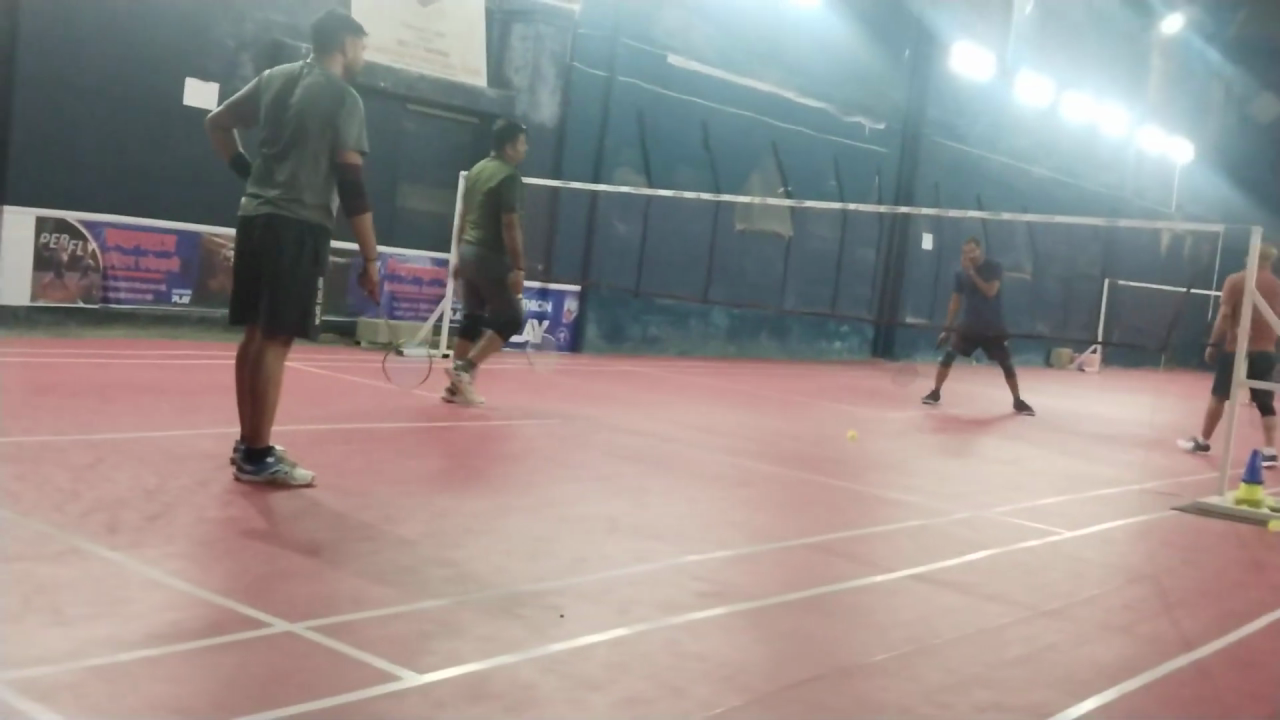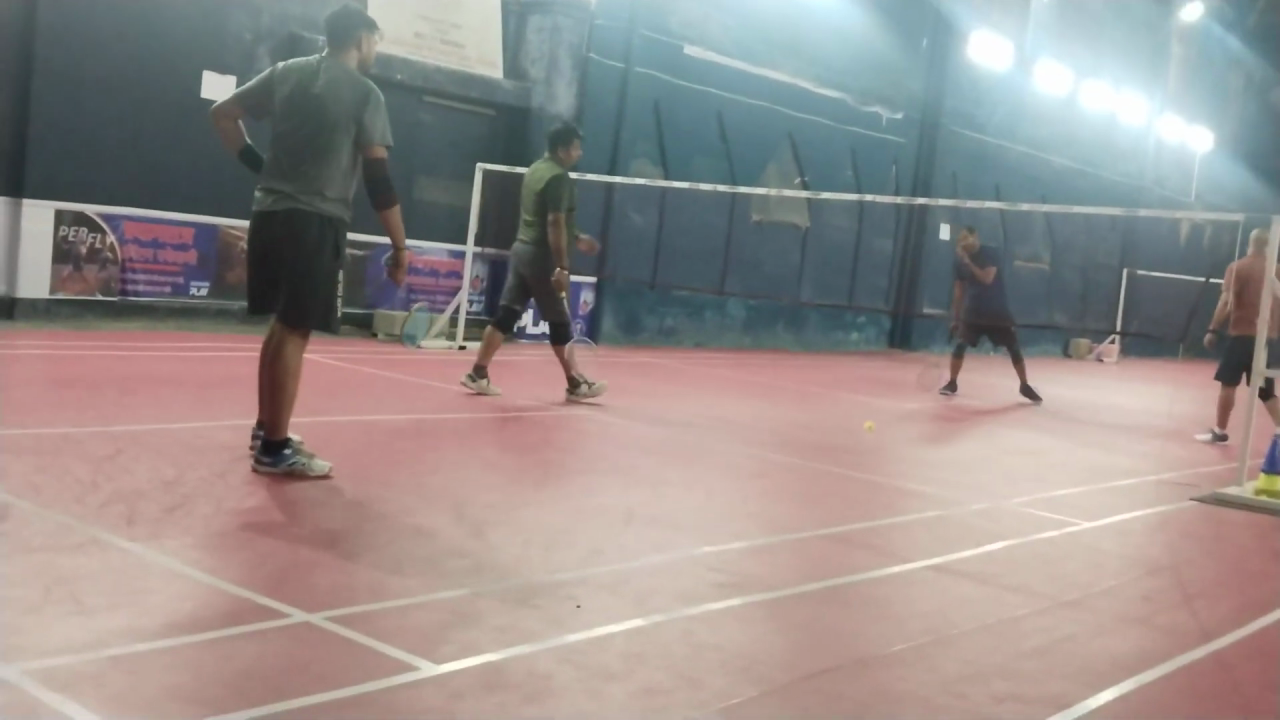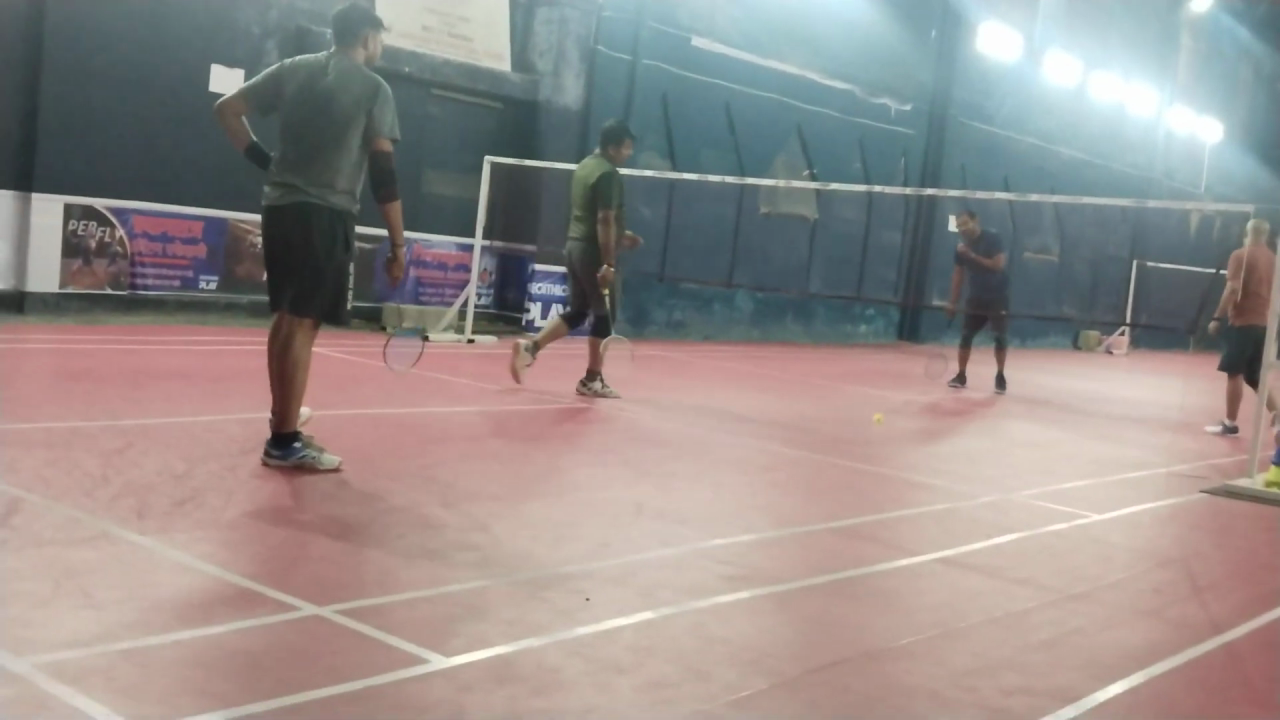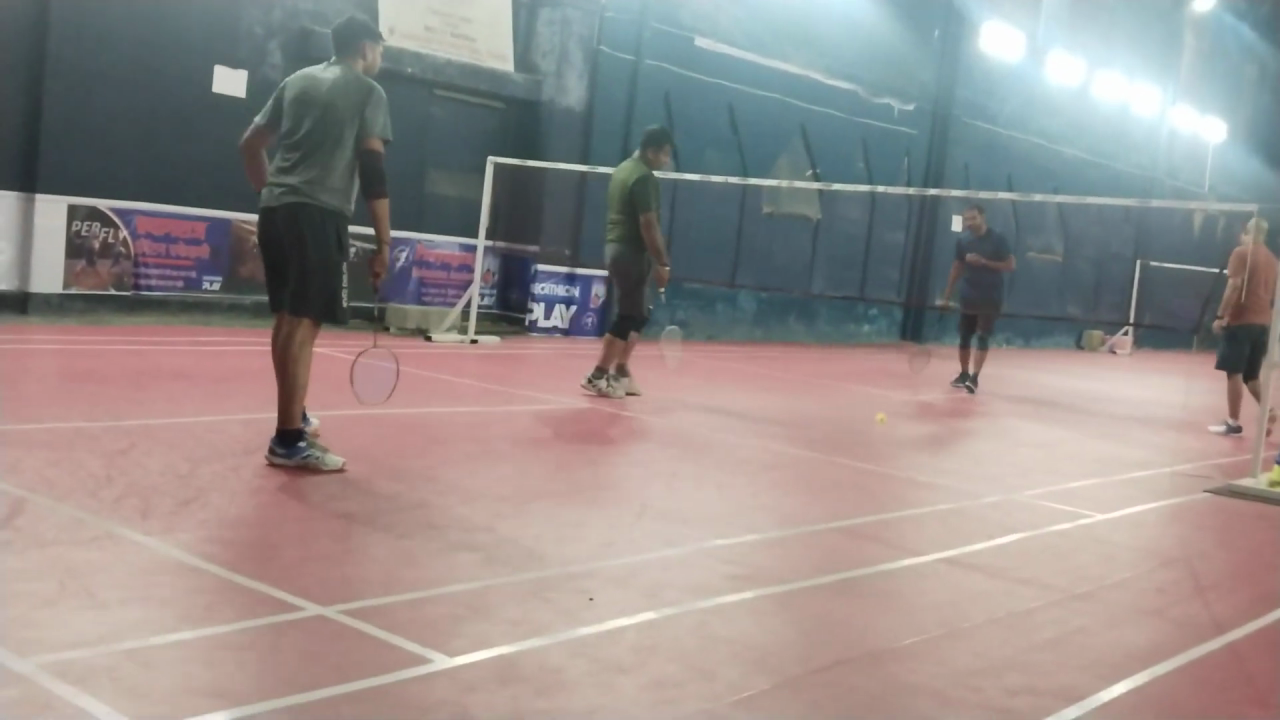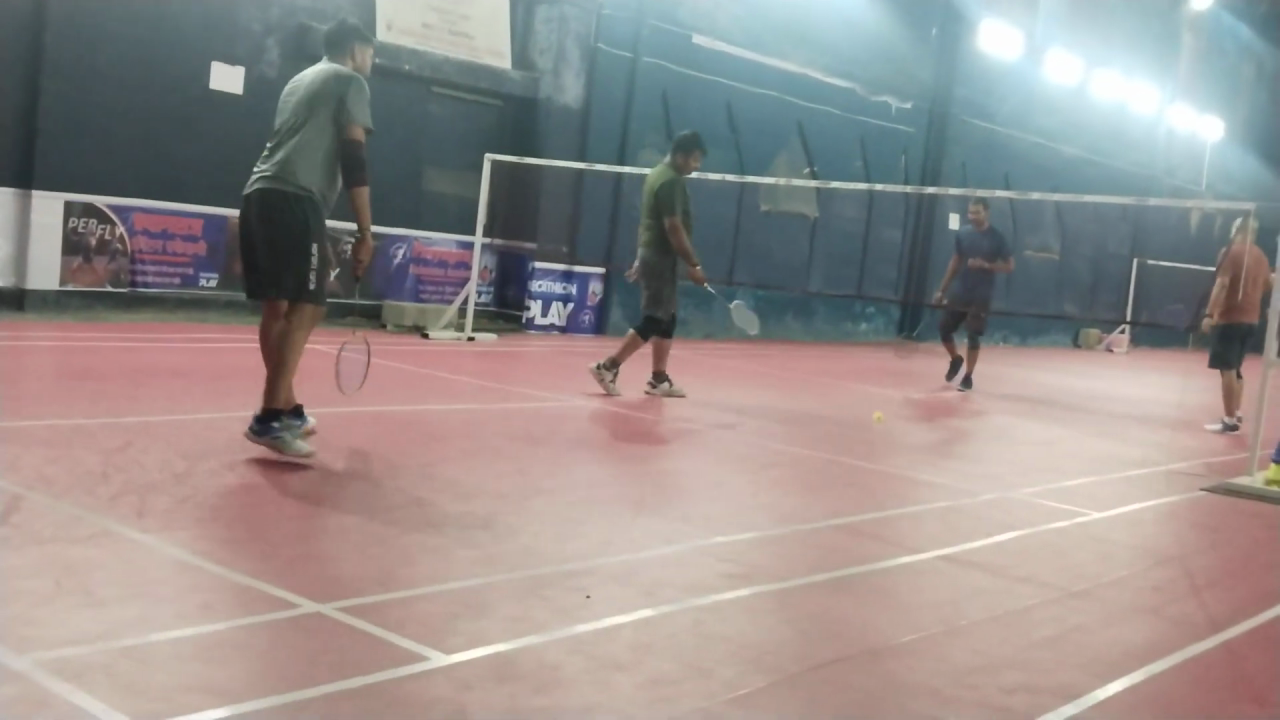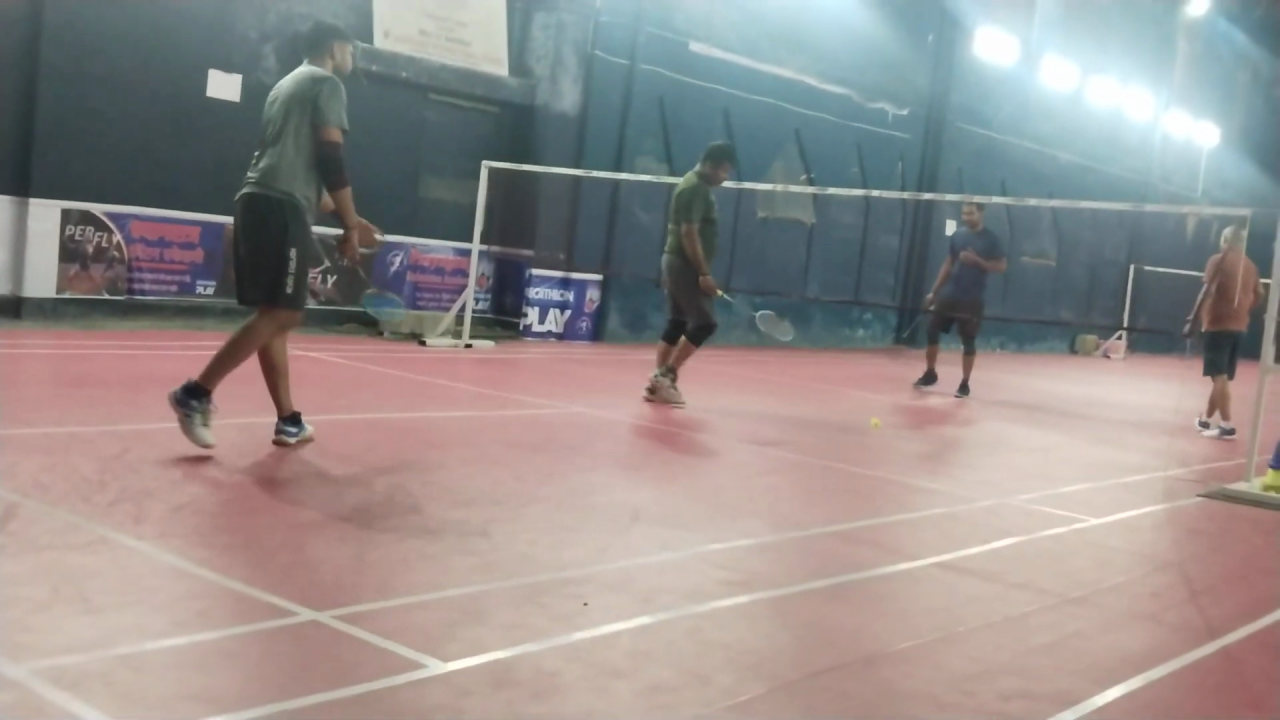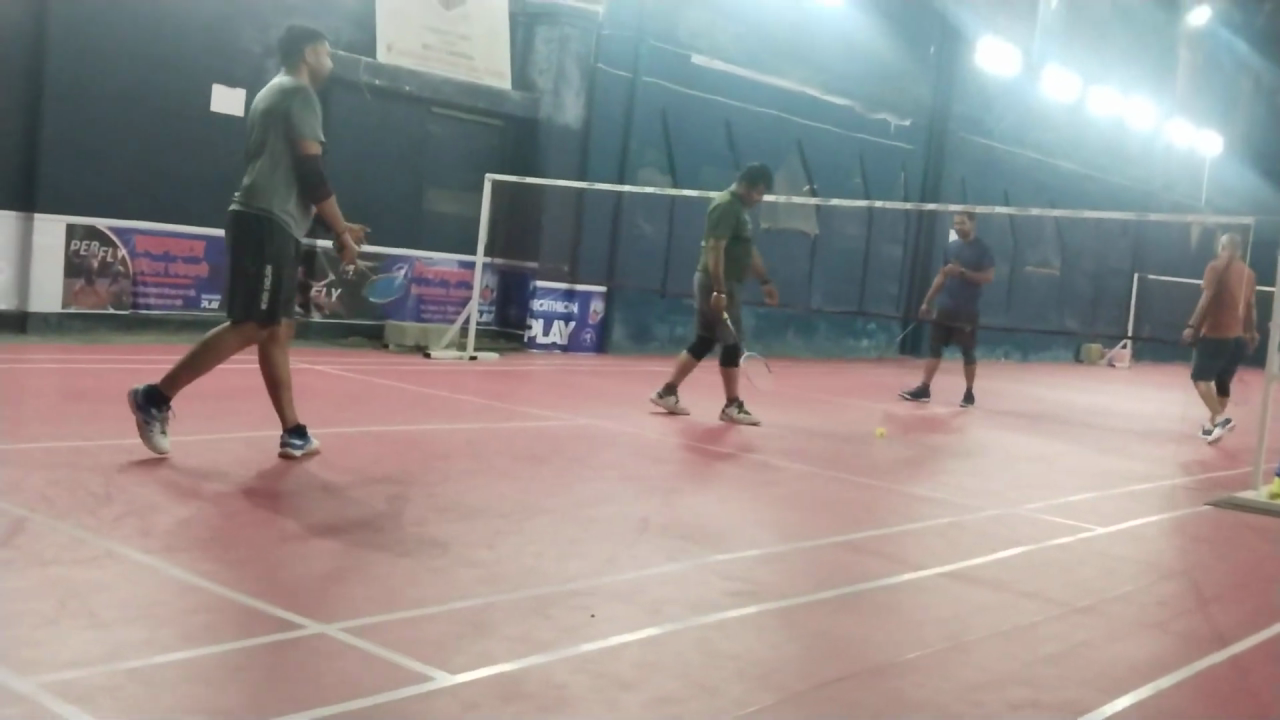
dt=0.2s
person 1, frame 1
left shoulder: (274, 79)
right shoulder: (344, 99)
left elbow: (217, 123)
right elbow: (350, 183)
right wrist: (370, 256)
left hip: (254, 219)
right hip: (298, 229)
left knee: (255, 336)
right knee: (275, 342)
left ankle: (248, 442)
right ankle: (257, 458)
person 1, frame 2
left shoulder: (285, 73)
right shoulder: (365, 94)
left elbow: (223, 113)
right elbow: (377, 177)
left wrist: (256, 163)
right wrist: (399, 247)
left hip: (268, 214)
right hip: (316, 222)
left knee: (280, 326)
right knee: (295, 333)
left ankle: (265, 427)
right ankle: (275, 449)
person 1, frame 3
left shoulder: (292, 69)
right shoulder: (374, 89)
left elbow: (227, 109)
right elbow: (383, 173)
left wrist: (262, 159)
right wrist: (397, 244)
left hip: (278, 207)
right hip: (326, 215)
left knee: (287, 316)
right knee: (303, 324)
left ankle: (283, 412)
right ankle: (284, 442)
person 1, frame 4
left shoulder: (296, 81)
right shoulder: (369, 92)
left elbow: (250, 143)
right elbow: (372, 172)
right wrist: (383, 243)
left hip: (275, 211)
right hip: (319, 215)
left knee: (290, 317)
right knee: (305, 323)
left ankle: (293, 416)
right ankle: (289, 441)
person 1, frame 5
left shoulder: (298, 81)
right shoulder: (351, 82)
right elbow: (354, 159)
right wrist: (364, 233)
left hip: (258, 196)
right hip: (293, 200)
left knee: (277, 309)
right knee: (304, 308)
left ankle: (283, 410)
right ankle: (272, 416)
person 1, frame 6
left shoulder: (286, 86)
right shoulder: (326, 84)
right elbow: (330, 161)
left wrist: (349, 219)
right wrist: (350, 228)
left hip: (262, 204)
right hip: (279, 208)
left knee: (278, 314)
right knee: (279, 313)
left ankle: (289, 420)
right ankle: (195, 394)
person 1, frame 7
left shoulder: (278, 93)
right shoulder: (299, 94)
right elbow: (311, 174)
left wrist: (337, 225)
right wrist: (342, 233)
left hip: (277, 228)
right hip: (266, 225)
left knee: (277, 331)
right knee: (248, 328)
left ankle: (295, 433)
right ankle: (154, 399)
person 2, frame 1
left shoulder: (477, 170)
right shoulder: (508, 176)
right elbow: (510, 226)
left wrist: (460, 257)
right wrist: (518, 268)
left hip: (468, 250)
right hip: (490, 256)
left knee: (473, 320)
right knee: (511, 321)
left ankle: (457, 386)
right ankle: (465, 367)
person 2, frame 2
left shoulder: (535, 171)
right shoulder: (558, 178)
right elbow: (555, 225)
left wrist: (576, 237)
right wrist: (562, 267)
left hip: (521, 249)
right hip: (541, 256)
left knee: (507, 314)
right knee: (559, 320)
left ankle: (478, 375)
right ankle: (576, 385)
person 2, frame 3
left shoulder: (585, 166)
right shoulder: (609, 175)
right elbow: (605, 222)
left wrist: (621, 235)
right wrist: (610, 264)
left hip: (576, 245)
right hip: (593, 250)
left knee: (576, 312)
right knee: (603, 315)
left ankle: (529, 347)
right ankle: (592, 380)
person 2, frame 4
left shoulder: (623, 170)
right shoulder: (644, 178)
right elbow: (648, 225)
right wrist: (662, 264)
left hip: (616, 248)
right hip: (631, 253)
left knee: (635, 316)
right knee: (627, 317)
left ankle: (620, 372)
right ankle: (597, 377)
person 2, frame 5
left shoulder: (661, 175)
right shoulder: (671, 182)
right elbow: (675, 229)
left wrist: (640, 261)
right wrist: (694, 265)
left hip: (652, 255)
right hip: (662, 258)
left knee: (665, 319)
right knee: (655, 321)
left ankle: (659, 380)
right ankle: (607, 368)
person 2, frame 6
left shoulder: (700, 187)
right shoulder: (694, 189)
right elbow: (689, 234)
left wrist: (702, 271)
right wrist: (705, 273)
left hip: (680, 264)
right hip: (684, 265)
left knee: (677, 325)
right knee: (705, 323)
left ankle: (658, 385)
right ankle: (667, 374)
person 2, frame 7
left shoulder: (738, 208)
right shoulder: (726, 207)
left elbow: (748, 250)
right elbow: (715, 250)
left wrist: (765, 281)
right wrist: (719, 291)
left hip: (726, 285)
right hip: (718, 286)
left knee: (704, 343)
right knee: (732, 344)
left ankle: (668, 393)
right ankle: (733, 406)
person 3, frame 1
left shoulder: (1235, 281)
left elbow: (1224, 314)
left wrist: (1212, 344)
left hip: (1237, 348)
left knee: (1219, 396)
left ankle: (1202, 441)
person 3, frame 2
left shoulder: (1237, 268)
left elbow: (1226, 301)
left wrist: (1212, 330)
left hip: (1241, 334)
left knee: (1228, 384)
left ankle: (1220, 431)
person 3, frame 3
left shoulder: (1240, 255)
right shoulder: (1273, 259)
left elbow: (1232, 289)
right elbow: (1272, 292)
left wrist: (1217, 318)
left hip: (1243, 323)
right hip: (1265, 324)
left knee: (1234, 374)
right knee: (1253, 377)
left ankle: (1230, 423)
right ankle: (1274, 414)
person 3, frame 4
left shoulder: (1240, 253)
right shoulder: (1272, 258)
left elbow: (1234, 286)
right elbow: (1273, 290)
left wrist: (1220, 316)
left hip: (1240, 321)
right hip: (1263, 322)
left knee: (1234, 373)
right knee: (1249, 374)
left ankle: (1233, 423)
right ankle: (1267, 411)
person 3, frame 5
left shoulder: (1230, 252)
right shoulder: (1261, 257)
left elbow: (1222, 284)
right elbow: (1268, 285)
left wrist: (1209, 314)
left hip: (1229, 318)
right hip: (1250, 320)
left knee: (1227, 370)
right knee: (1234, 369)
left ankle: (1230, 421)
right ankle: (1235, 413)
person 3, frame 6
left shoulder: (1218, 260)
right shoulder: (1250, 265)
left elbow: (1207, 292)
right elbow: (1259, 294)
left wrist: (1191, 319)
left hip: (1217, 326)
right hip: (1238, 327)
left knee: (1219, 376)
right knee: (1222, 375)
left ankle: (1226, 425)
right ankle: (1206, 418)
person 3, frame 7
left shoulder: (1216, 267)
right shoulder: (1248, 272)
left elbow: (1207, 298)
right elbow: (1251, 305)
left wrist: (1192, 325)
right wrist: (1251, 331)
left hip: (1214, 334)
right hip: (1236, 336)
left knee: (1200, 380)
right knee: (1223, 383)
left ankle: (1221, 418)
right ankle: (1210, 426)
person 4, frame 1
left shoulder: (994, 268)
right shoulder: (961, 273)
left elbow: (990, 292)
right elbow: (955, 301)
left wrist: (971, 273)
right wrist: (947, 329)
left hip: (993, 327)
right hip: (969, 324)
left knee: (1007, 364)
right knee: (949, 354)
left ankle: (1018, 401)
right ankle: (935, 393)
person 4, frame 2
left shoulder: (990, 254)
right shoulder: (959, 261)
left elbow: (987, 279)
right elbow: (959, 289)
left wrist: (968, 262)
right wrist: (955, 318)
left hip: (998, 311)
right hip: (974, 311)
left knee: (1014, 349)
right knee: (960, 345)
left ankle: (1025, 387)
right ankle: (952, 383)
person 4, frame 3
left shoulder: (992, 239)
right shoulder: (962, 246)
left elbow: (999, 264)
right elbow: (959, 274)
left wrist: (973, 255)
right wrist: (953, 303)
left hip: (997, 297)
right hip: (976, 298)
left knee: (999, 336)
right knee: (966, 336)
left ankle: (1000, 376)
right ankle: (961, 375)
person 4, frame 4
left shoulder: (998, 240)
right shoulder: (963, 241)
left elbow: (1011, 265)
right elbow: (956, 269)
left wrist: (984, 262)
right wrist: (947, 296)
left hip: (991, 297)
right hip: (969, 297)
left knee: (982, 335)
right knee: (964, 337)
left ankle: (974, 378)
right ankle: (964, 373)
person 4, frame 5
left shoulder: (997, 238)
right shoulder: (963, 234)
left elbow: (1009, 267)
left wrist: (984, 265)
right wrist: (941, 289)
left hip: (980, 296)
right hip: (958, 292)
left knee: (973, 335)
right knee: (945, 329)
left ankle: (968, 377)
right ankle: (956, 360)
person 4, frame 6
left shoulder: (991, 240)
right shoulder: (957, 236)
left elbow: (1002, 267)
left wrist: (977, 260)
right wrist: (934, 291)
left hip: (972, 299)
right hip: (949, 295)
left knee: (968, 341)
right knee: (932, 332)
left ankle: (965, 383)
right ankle: (930, 373)
person 4, frame 7
left shoulder: (982, 249)
right shoulder: (951, 246)
left elbow: (989, 277)
left wrist: (962, 271)
right wrist: (927, 301)
left hip: (967, 310)
right hip: (945, 306)
left knee: (967, 351)
right knee: (934, 346)
left ankle: (969, 393)
right ankle: (924, 388)
